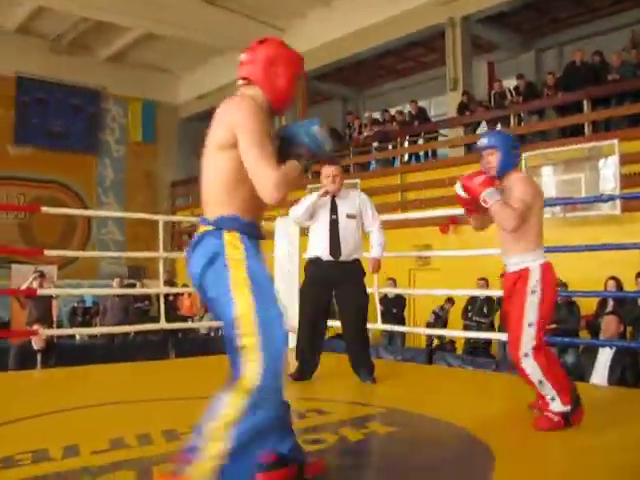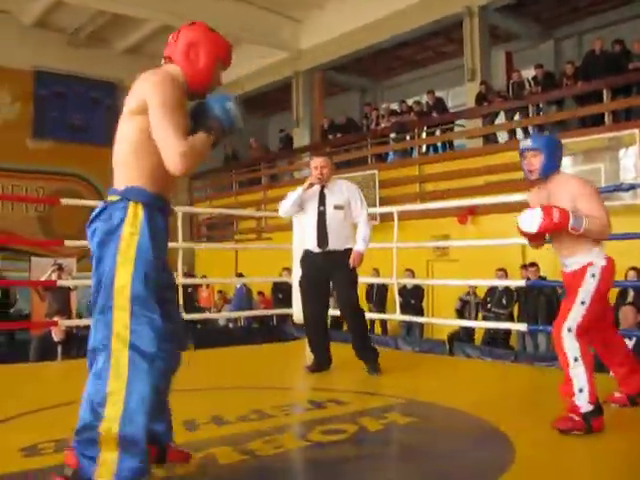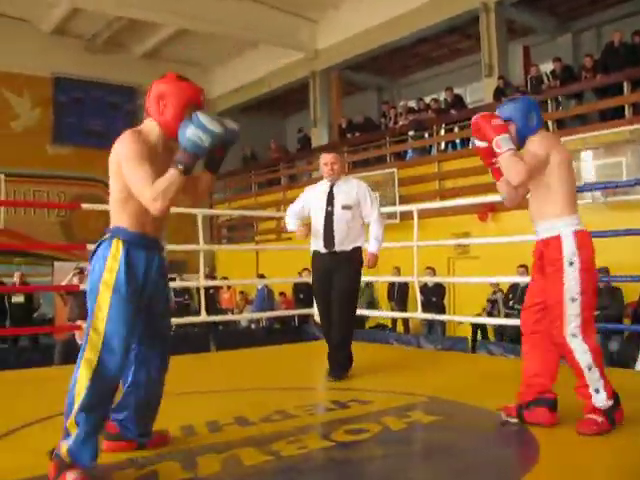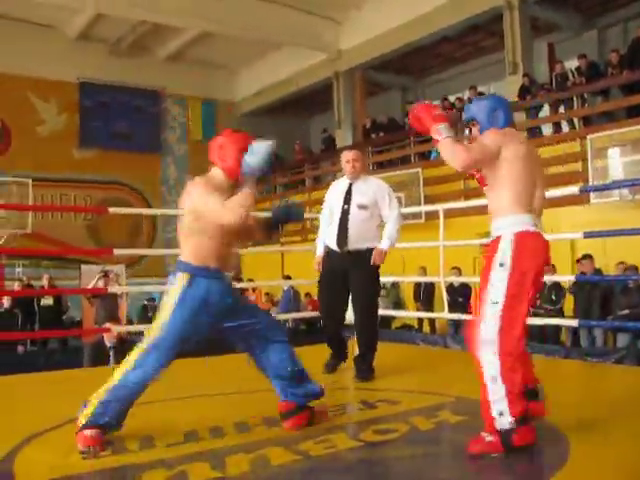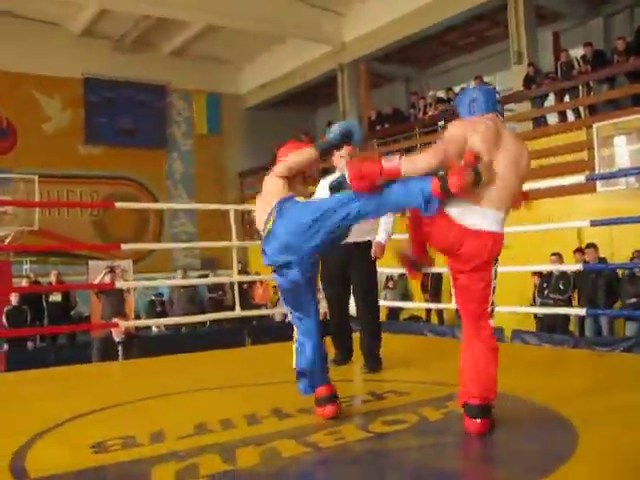
dt=0.4s
person 1, frame 1
left shoulder: (235, 113)
right shoulder: (246, 110)
right elbow: (272, 192)
left wrist: (287, 157)
right wrist: (301, 158)
left hip: (227, 249)
right hip: (230, 249)
left knee: (257, 361)
right knee: (263, 371)
person 1, frame 2
left shoulder: (158, 92)
right shoulder: (160, 81)
right elbow: (177, 161)
left wrist: (197, 131)
right wrist: (211, 132)
left hip: (140, 221)
right hip: (132, 220)
left knee: (163, 339)
right knee: (131, 346)
left ankle: (148, 440)
person 1, frame 3
left shoulder: (163, 150)
right shoulder: (132, 142)
left elbow: (197, 192)
right elbow: (155, 202)
left wrist: (212, 157)
right wrist: (186, 157)
left hip: (151, 256)
right hip: (122, 256)
left knee: (152, 353)
right knee: (107, 356)
left ankle: (127, 429)
person 1, frame 4
left shoulder: (228, 192)
right shoulder: (200, 187)
left elbow: (245, 229)
right elbow: (232, 217)
left wrist: (275, 221)
right wrist: (252, 178)
left hip: (220, 286)
right hip: (190, 286)
left knee: (272, 337)
right knee: (148, 360)
left ankle: (296, 406)
right ankle: (94, 423)
person 1, frame 5
left shoulder: (263, 200)
right shoulder: (277, 176)
right elbow: (290, 163)
right wrist: (327, 144)
left hip: (276, 246)
right hip: (290, 219)
left knee: (306, 323)
right knee: (376, 195)
left ankle: (321, 393)
right ankle: (440, 186)
person 2, frame 1
left shoulder: (520, 183)
right shoulder: (499, 186)
left elbow: (511, 223)
right elbow: (479, 224)
left wrist: (487, 192)
right wrist: (470, 201)
left hip: (532, 273)
right hip: (515, 274)
left knee: (526, 350)
right knee: (522, 347)
left ankle: (563, 408)
right ankle: (554, 395)
person 2, frame 2
left shoulder: (575, 185)
right shoulder: (537, 195)
left elbow: (604, 227)
right elbow: (540, 241)
left wrist: (566, 220)
right wrist: (533, 230)
left hip: (593, 268)
right hip: (573, 273)
left knee: (567, 332)
right knee: (602, 335)
left ankle: (586, 410)
person 2, frame 3
left shoulder: (541, 141)
right shoulder: (533, 150)
left elbow: (519, 177)
right elbow: (512, 197)
left wrist: (499, 139)
right wrist: (494, 160)
left hip: (566, 244)
right hip: (548, 246)
left knee: (572, 328)
right knee: (533, 324)
left ankle: (605, 404)
right ankle: (537, 401)
person 2, frame 4
left shoulder: (498, 135)
right shoulder: (525, 151)
left elbow: (462, 161)
left wrist: (438, 127)
right wrist: (483, 175)
left hip: (512, 244)
right hip: (529, 244)
left knee: (491, 336)
right knee: (504, 333)
left ankle: (507, 427)
right ankle: (524, 400)
person 2, frame 5
left shoulder: (464, 127)
right shoulder: (520, 148)
left hip: (448, 225)
right hip: (484, 239)
right knee: (476, 325)
left ankle: (417, 256)
right ankle: (477, 411)
person 3, frame 1
left shoulder: (358, 198)
right shoulder: (312, 200)
left elbow: (374, 228)
right elbow: (295, 216)
left wrist: (376, 254)
right wrist: (318, 195)
left hip: (348, 267)
right hip: (318, 266)
left knee: (354, 320)
right knee: (310, 318)
left ankle: (364, 369)
right ankle: (305, 367)
person 3, frame 2
left shoulder: (348, 189)
right shoulder: (304, 193)
left elbow: (363, 220)
right elbow: (284, 211)
left wrist: (359, 248)
right wrist: (304, 189)
left hip: (341, 257)
right hip: (312, 258)
left knee: (350, 307)
right knee: (313, 312)
left ankle: (368, 356)
right ankle: (321, 358)
person 3, frame 3
left shoulder: (358, 188)
right shoulder: (312, 191)
left elbow: (374, 219)
right elbow: (291, 214)
left wrist: (373, 249)
right wrist: (297, 225)
left hip: (348, 258)
right hip: (321, 258)
left knee: (342, 309)
right knee: (326, 312)
left ankle: (339, 364)
right ankle: (340, 360)
person 3, frame 4
left shoulder: (377, 187)
right shoulder: (335, 188)
left elbow: (394, 218)
right elbow: (325, 220)
left wrist: (384, 246)
right wrist: (319, 251)
left hip: (363, 257)
right hip: (334, 256)
left knee: (364, 311)
right knee: (328, 307)
left ankle: (364, 363)
right ankle: (337, 351)
person 3, frame 5
right shoulder: (325, 184)
left wrist: (382, 239)
left hip: (361, 247)
right hip: (332, 249)
left knee: (366, 302)
right knee: (335, 302)
left ankle: (371, 354)
right ankle: (342, 350)
